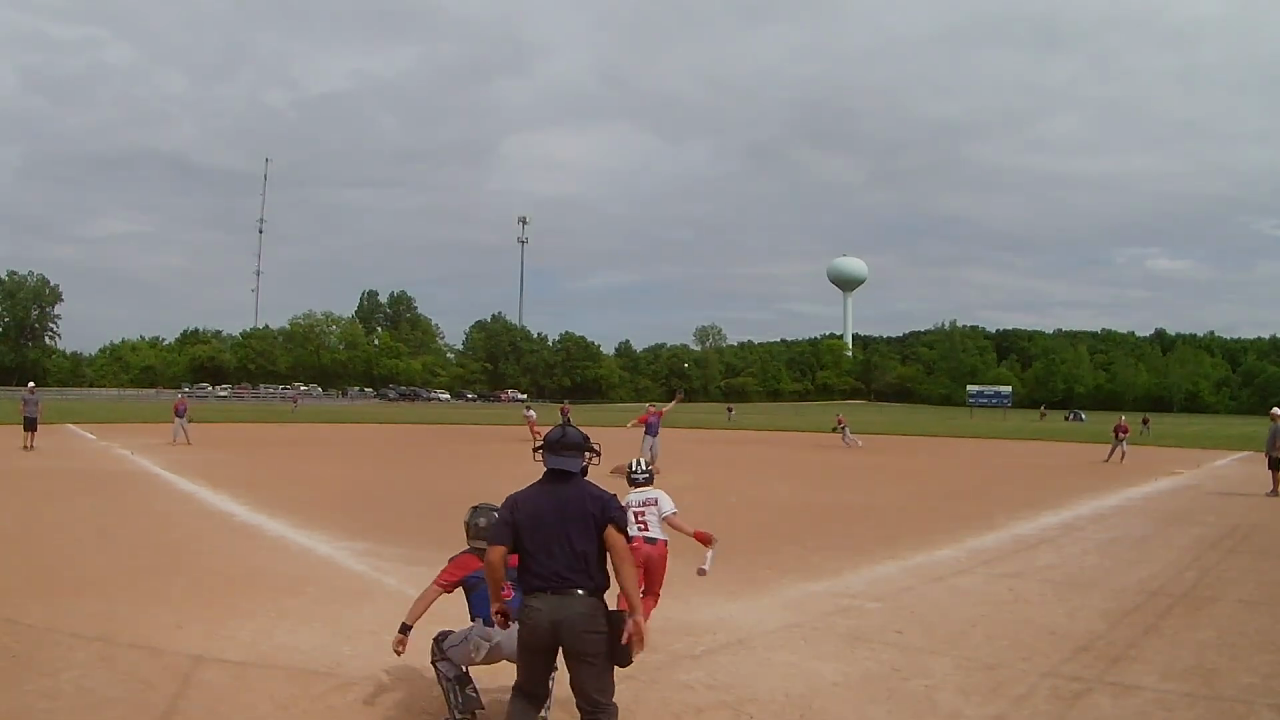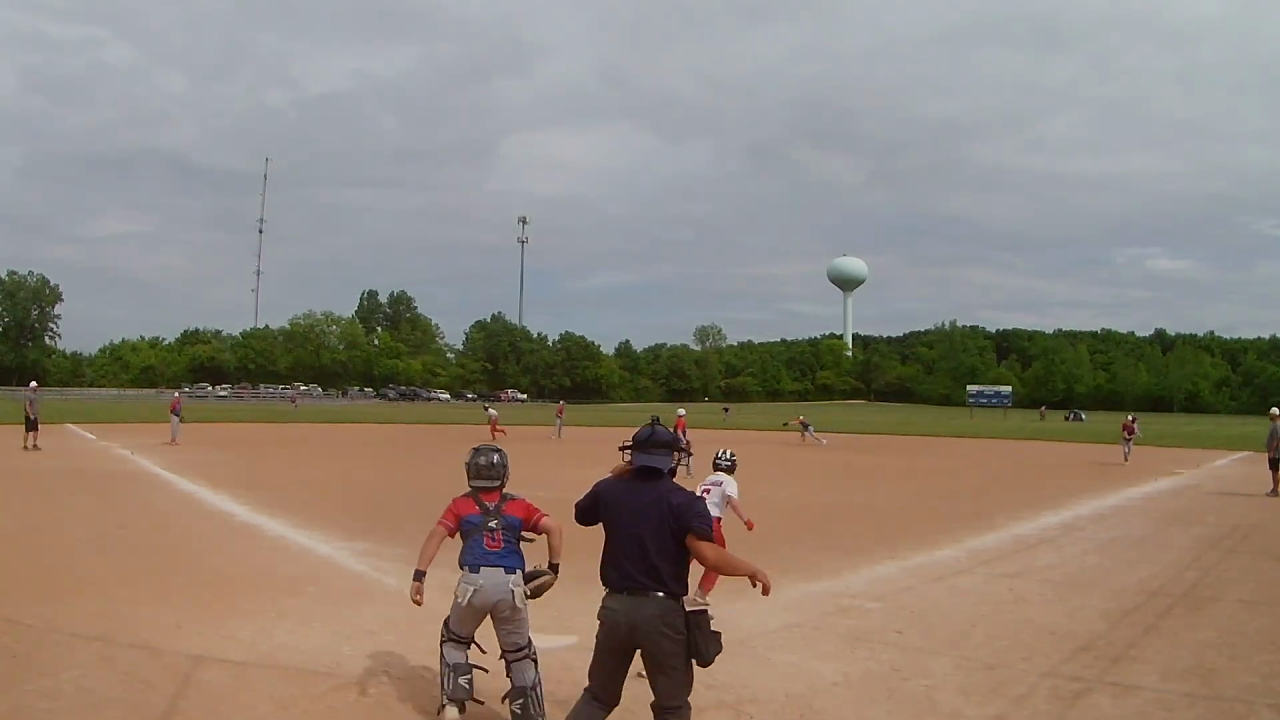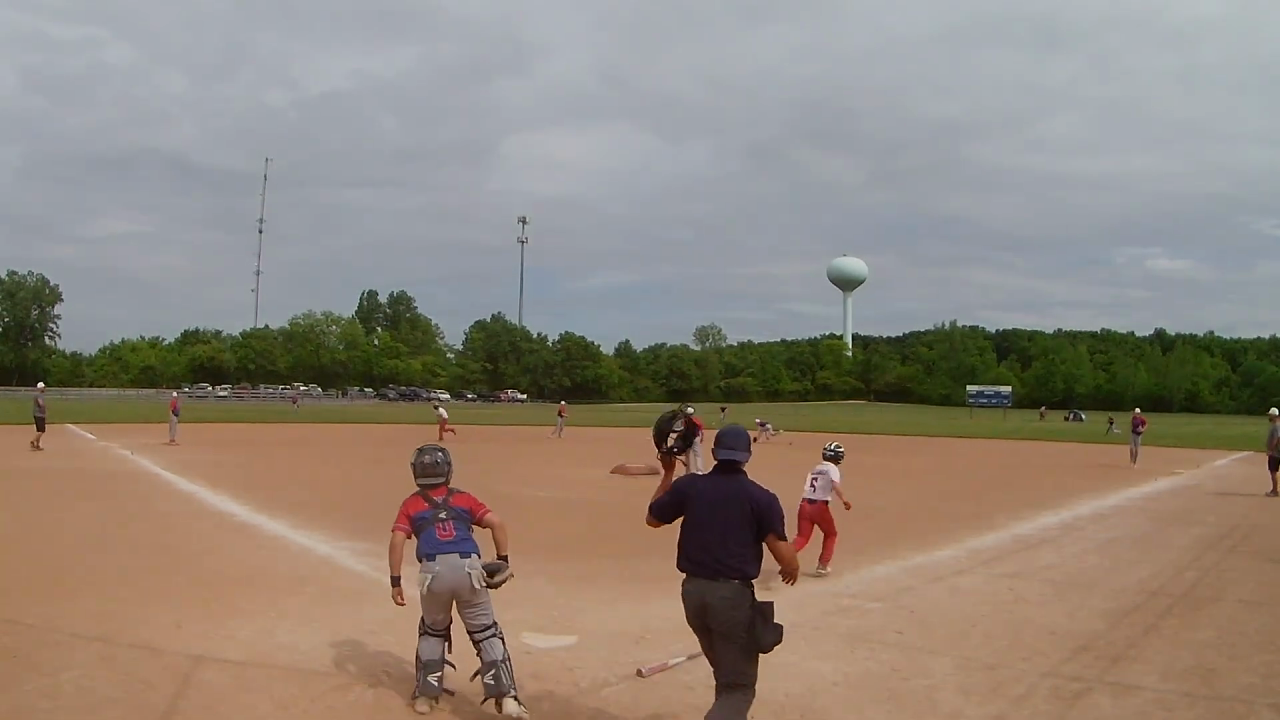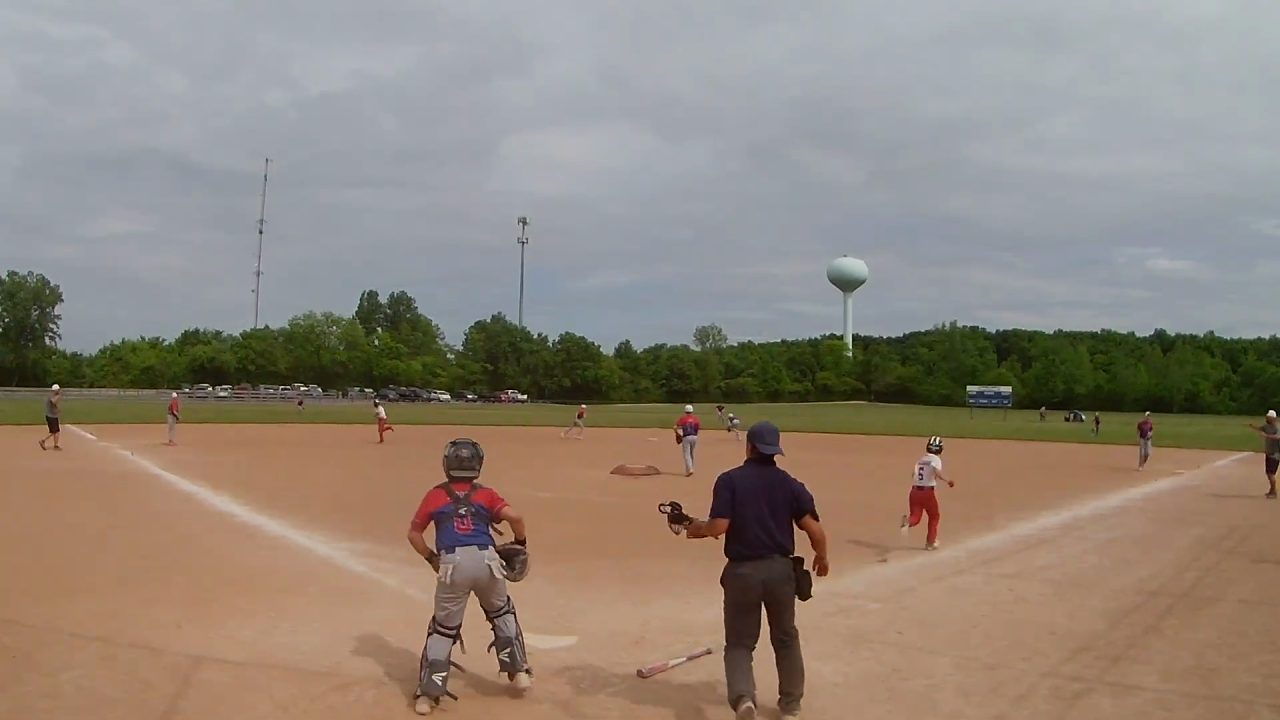
dt=0.5s
person 1, frame 1
left shoulder: (517, 502)
right shoulder: (602, 500)
left elbow: (494, 558)
right elbow: (620, 553)
left wrist: (497, 600)
right wrist: (635, 612)
left hip: (534, 609)
right hip: (585, 609)
left knee: (527, 696)
person 1, frame 2
left shoulder: (609, 492)
right shoulder: (683, 501)
left elbow: (581, 514)
right elbow: (706, 554)
right wrist: (754, 572)
left hip: (615, 608)
right hip: (662, 612)
person 1, frame 3
left shoulder: (689, 486)
right shoulder: (762, 498)
left elbow: (653, 518)
right elbow: (783, 554)
left wrist: (667, 474)
right wrist: (793, 568)
left hip: (693, 591)
right hip: (734, 595)
left knee: (727, 672)
right knee: (739, 684)
person 1, frame 4
left shoulder: (730, 479)
right shoulder: (791, 484)
left elbow: (719, 526)
right elbow: (814, 531)
left wrist: (694, 527)
right wrist: (822, 557)
left hip: (743, 570)
right hip: (780, 568)
left knee: (739, 644)
right knee: (785, 638)
person 2, frame 1
left shoulder: (462, 561)
right shoulder: (518, 559)
left elbow: (430, 593)
left wrist: (404, 629)
left hip: (487, 637)
left knee: (442, 647)
person 2, frame 2
left shoulder: (460, 504)
right shoulder: (518, 505)
left elbow: (435, 536)
right elbow: (554, 528)
left wrist: (419, 577)
right wrist: (553, 568)
left hip: (473, 583)
right hip: (511, 585)
left knee: (454, 638)
right knee: (519, 654)
person 2, frame 3
left shoulder: (410, 504)
right shoulder: (464, 498)
left elbow: (397, 541)
right elbow: (496, 523)
left wrist: (396, 582)
right wrist: (503, 562)
left hip: (433, 572)
right hip: (469, 569)
left knee: (433, 632)
right knee: (487, 634)
left ankle: (426, 695)
right ankle: (507, 697)
person 2, frame 4
left shoulder: (435, 495)
right shoulder: (486, 494)
left elbow: (414, 535)
right elbow: (514, 518)
left wrist: (433, 558)
right wrist: (520, 543)
left hip: (453, 563)
right hip: (486, 560)
left knee: (442, 629)
right knee: (502, 612)
left ankle: (426, 695)
right ankle: (519, 673)
